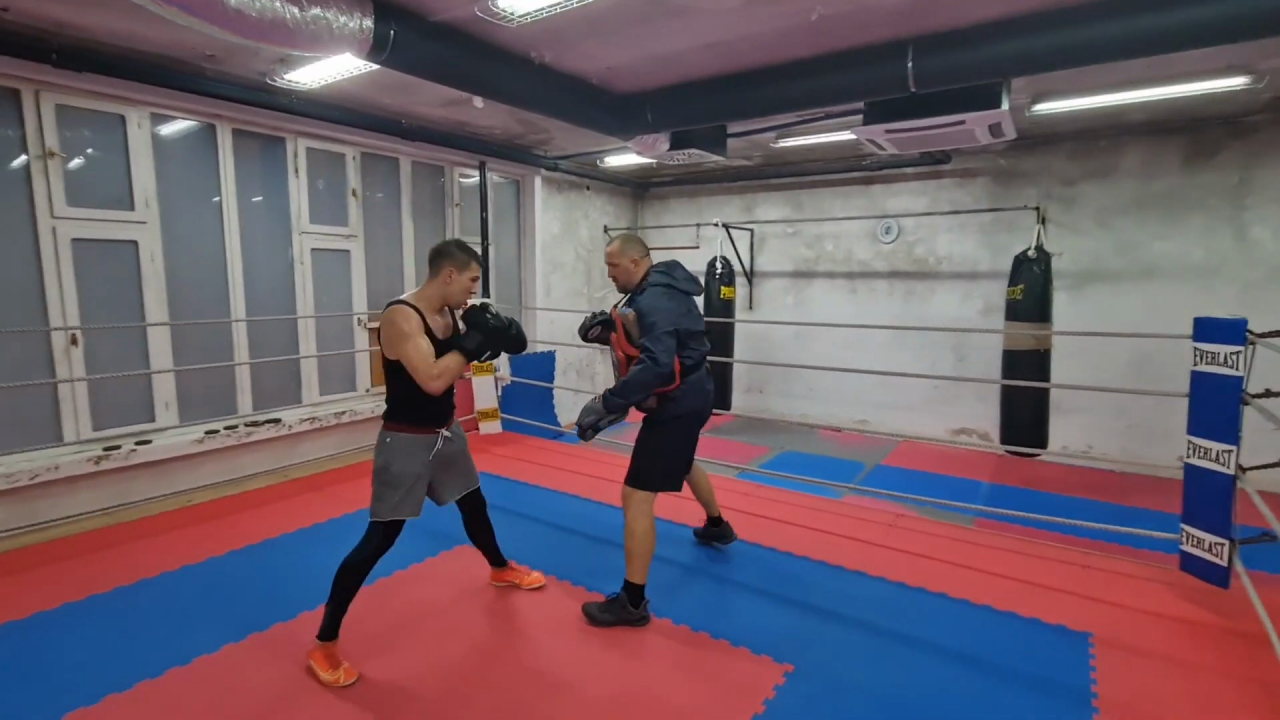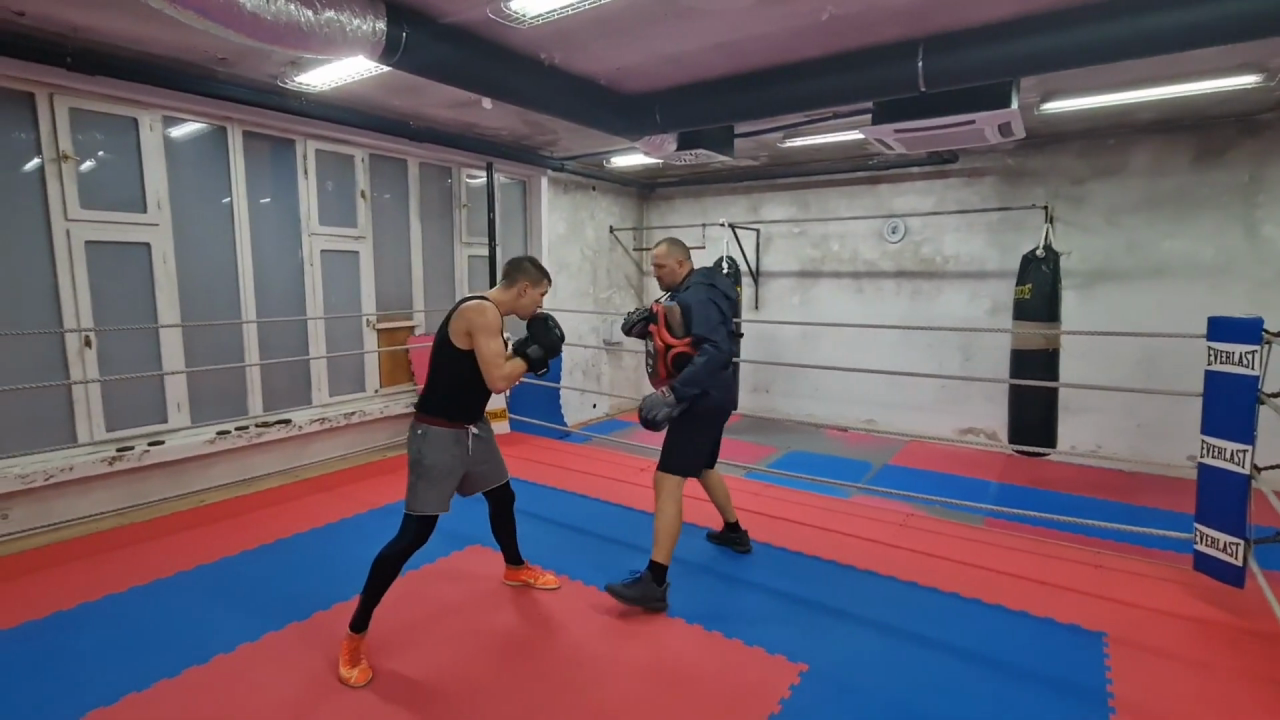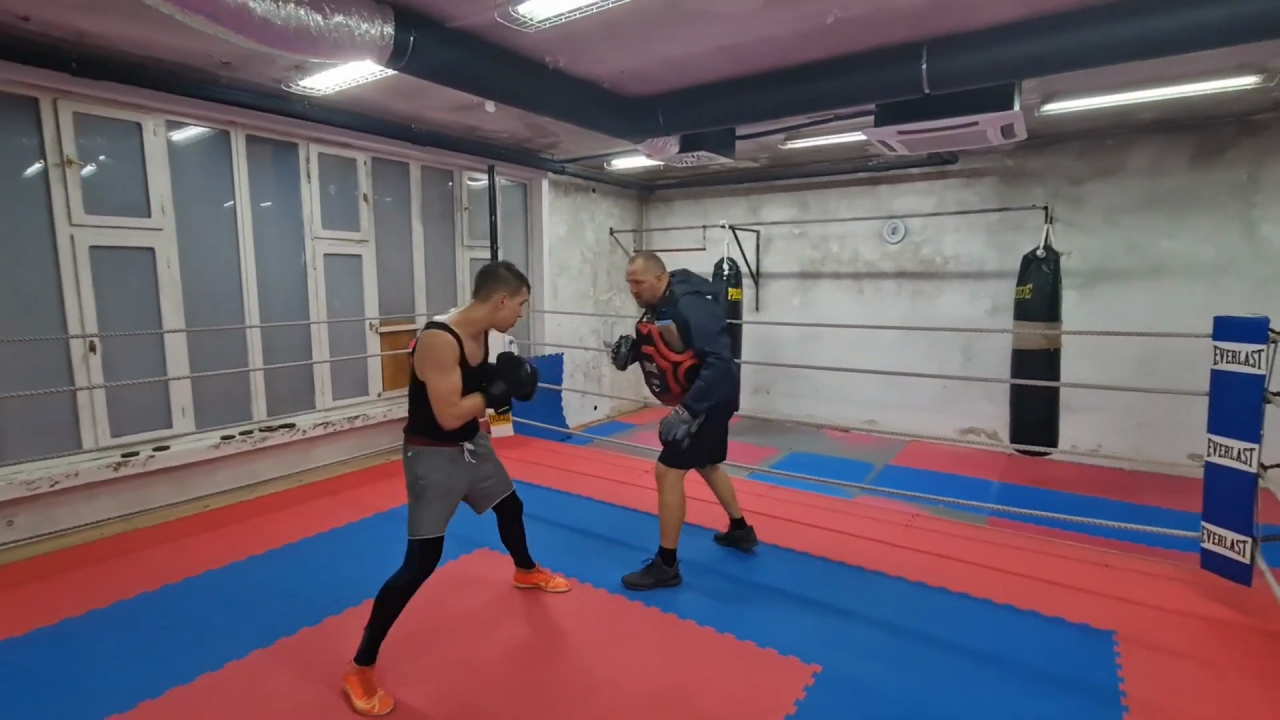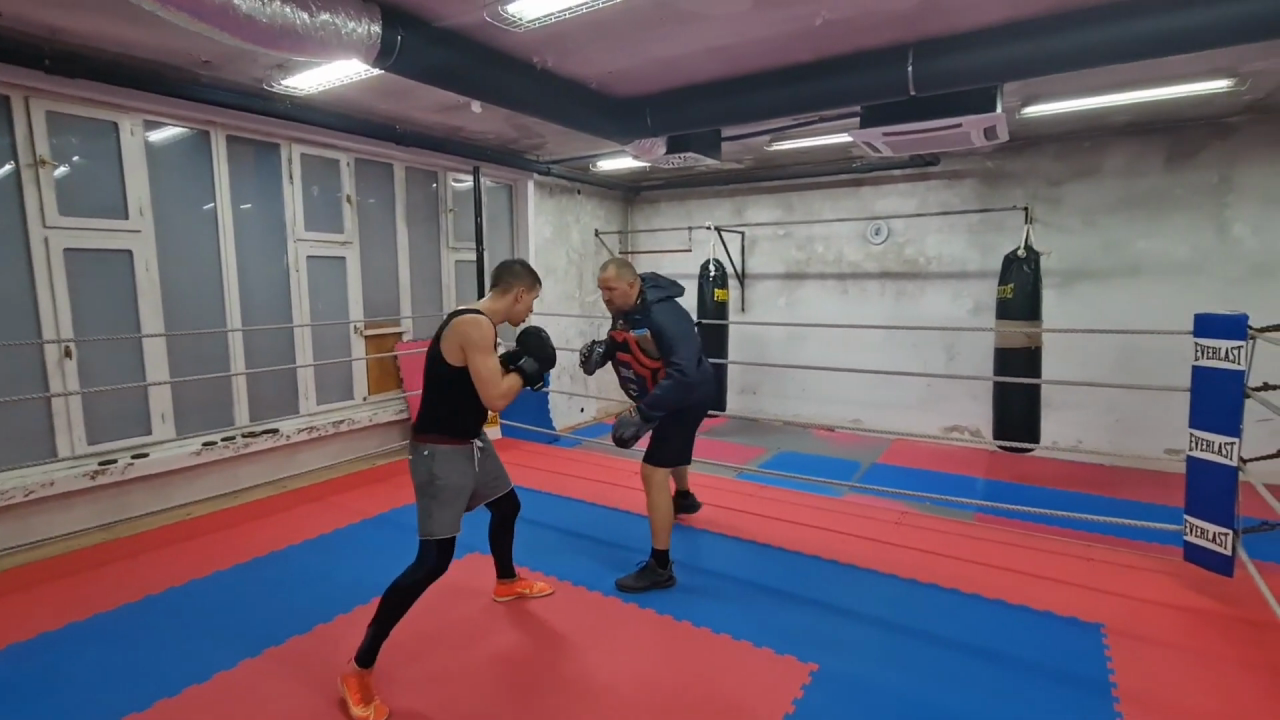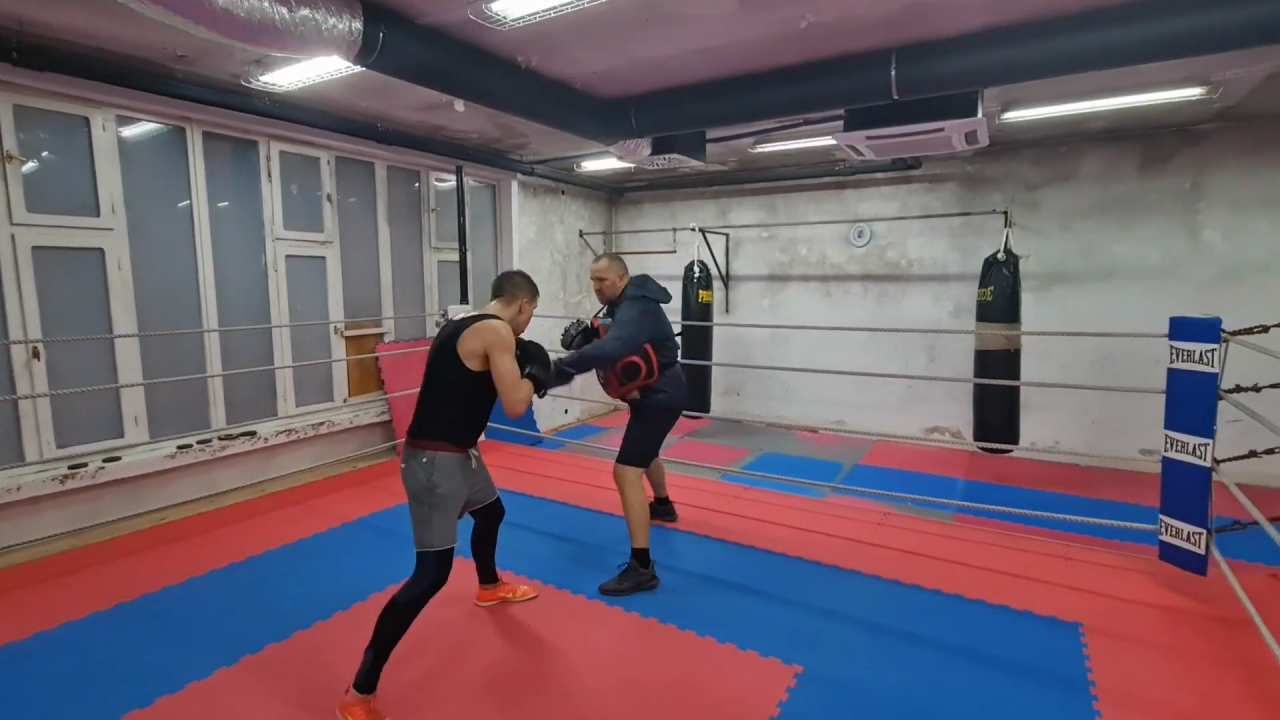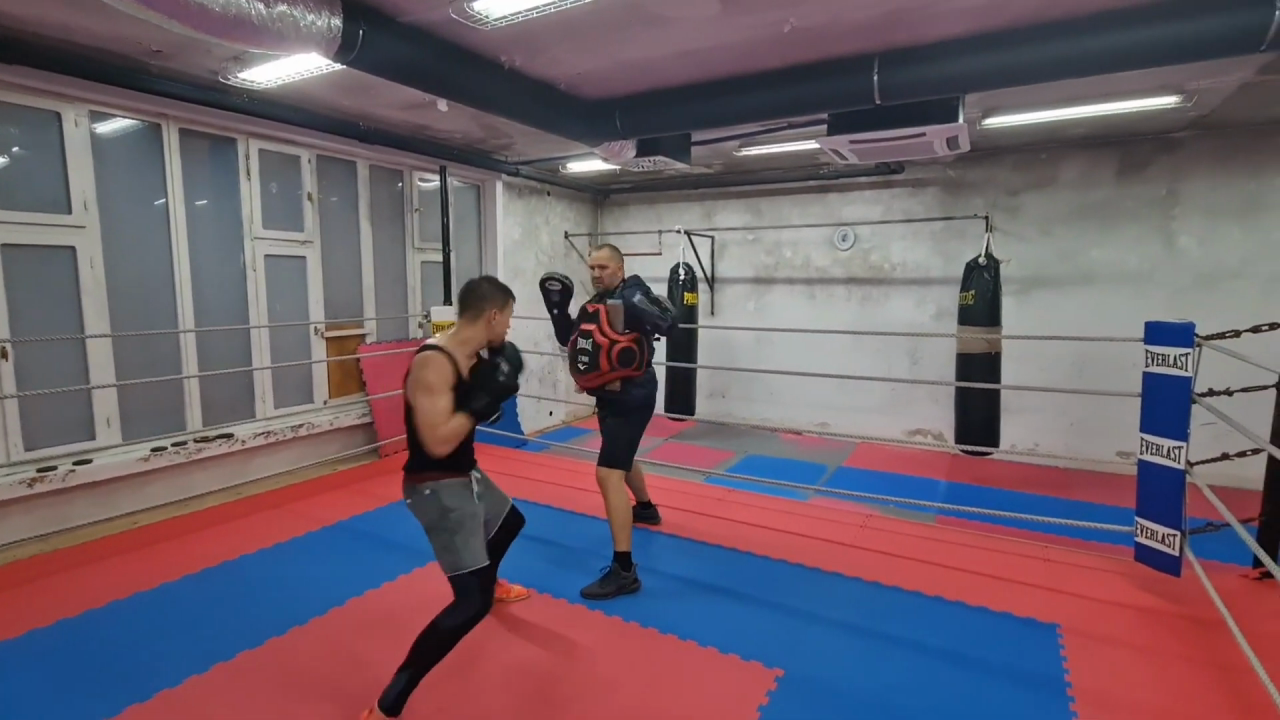
dt=0.4s
person 1, frame 1
left shoulder: (448, 312)
right shoulder: (401, 315)
left elbow: (458, 363)
right elbow: (432, 380)
left wrist: (493, 337)
right wrist: (477, 342)
left hip: (445, 432)
right hip: (406, 440)
left knee: (473, 503)
right knee: (379, 540)
left ankle: (501, 569)
right ankle: (324, 644)
person 1, frame 2
left shoulder: (492, 314)
right shoulder: (479, 312)
left elbow: (497, 372)
right elbow: (497, 379)
left wrist: (535, 348)
right wrist: (535, 350)
left hip: (473, 428)
right hip: (438, 433)
left knee: (502, 496)
right knee: (414, 534)
left ankle: (516, 568)
right ankle: (355, 634)
person 1, frame 3
left shoulder: (480, 333)
right shoulder: (439, 339)
right elbow: (448, 415)
left wrist: (507, 381)
right wrist: (499, 389)
left hip: (471, 444)
right hip: (432, 454)
left knee: (510, 505)
right knee: (421, 562)
left ankle: (527, 571)
right ankle: (360, 668)
person 1, frame 4
left shoulder: (479, 323)
right shoulder: (473, 327)
right elbow: (496, 398)
left wrist: (520, 363)
right wrist: (530, 365)
left hip: (469, 443)
right hip: (439, 451)
left knee: (508, 504)
right knee: (433, 561)
left ankle: (507, 582)
right ankle: (359, 669)
person 1, frame 5
left shoulder: (466, 326)
right shoulder: (492, 332)
right elbow: (515, 406)
left wrist: (522, 367)
right wrist: (533, 372)
left hip: (461, 451)
right hip: (435, 458)
left knee: (491, 509)
right knee: (432, 575)
left ankle: (491, 586)
person 1, frame 6
left shoulder: (476, 350)
right shoulder: (432, 362)
right elbow: (438, 443)
left wrist: (493, 386)
right wrist: (484, 400)
left hip: (465, 475)
right hip: (437, 488)
left knee: (511, 521)
right knee: (474, 602)
left ankle: (489, 583)
person 2, frame 1
left shoulder: (654, 302)
right shoulder: (659, 290)
left elbow: (654, 365)
left wrist: (606, 403)
right wrist: (611, 331)
left hip: (676, 405)
right hip: (689, 397)
left knee: (636, 497)
right knee: (683, 462)
left ankle: (632, 602)
right ankle: (717, 524)
person 2, frame 2
left shoulder: (699, 298)
right shoulder: (685, 295)
left elbow: (715, 353)
right elbow: (679, 342)
left wrist: (674, 395)
right wrist: (647, 328)
left hip: (704, 401)
right hip: (704, 399)
left knee: (667, 480)
right knee: (701, 466)
left ankle: (655, 582)
right ankle: (734, 533)
person 2, frame 3
left shoulder: (691, 308)
right shoulder: (658, 306)
left elbow: (719, 362)
right elbow: (660, 348)
left wrist: (689, 411)
right wrist: (632, 348)
left hip: (711, 397)
right hip: (698, 396)
left knee: (668, 471)
right knee: (707, 464)
left ankle: (666, 565)
right ankle: (740, 529)
person 2, frame 4
left shoulder: (665, 316)
right shoulder: (625, 312)
left elbow: (681, 374)
right elbow: (624, 347)
left wrist: (642, 415)
right wrist: (602, 351)
left hip: (687, 396)
right hip: (667, 396)
left knee: (653, 472)
right knee: (668, 450)
left ankle: (660, 567)
right ankle: (684, 497)
person 2, frame 5
left shoulder: (637, 310)
right shoulder: (623, 305)
left elbow: (610, 349)
right elbow: (606, 340)
left wrist: (562, 369)
right wrist: (584, 335)
left hip: (659, 398)
right hip: (654, 394)
left knee: (627, 471)
right knee: (645, 453)
left ankle: (642, 568)
right ankle: (663, 504)
person 2, frame 6
left shoulder: (632, 298)
right shoulder: (596, 302)
left elbow: (663, 321)
right elbow: (568, 336)
left wrist: (656, 312)
right wrist: (558, 305)
left hip: (629, 399)
right hip: (608, 396)
left knee: (607, 475)
right knee: (620, 459)
left ankle: (623, 573)
right ankle: (646, 509)
